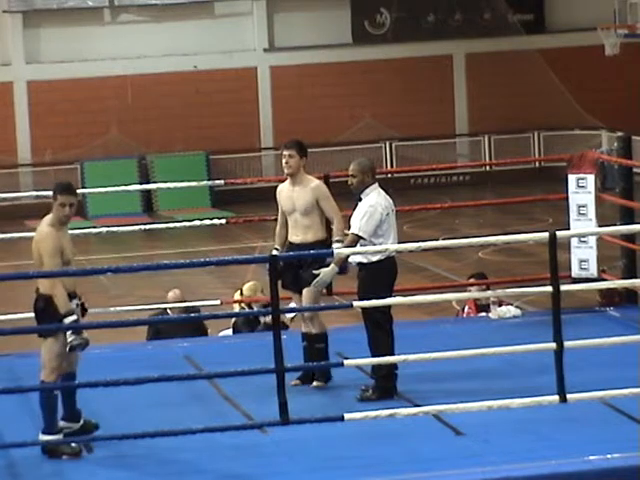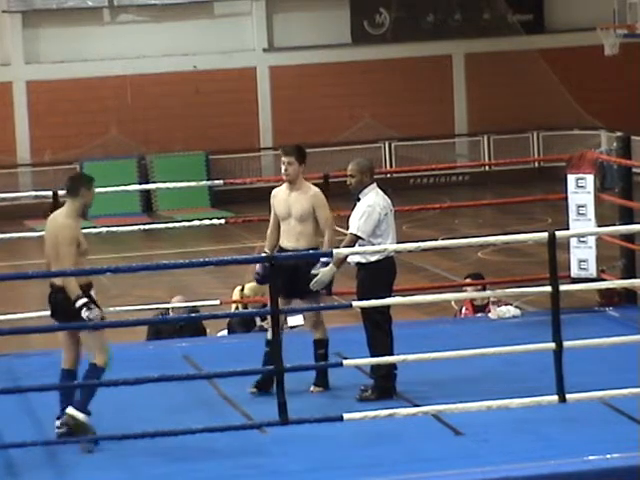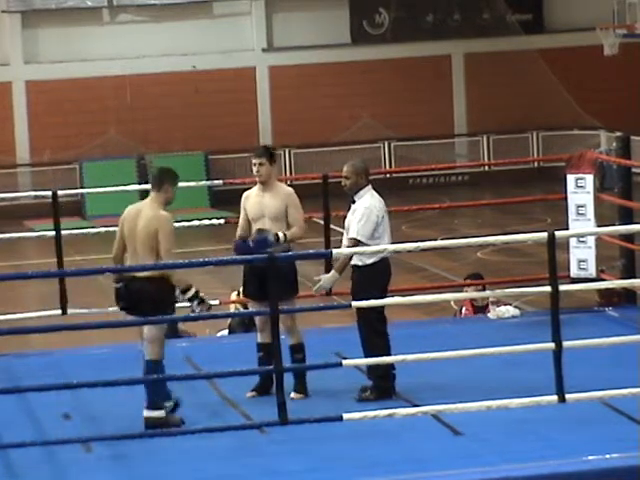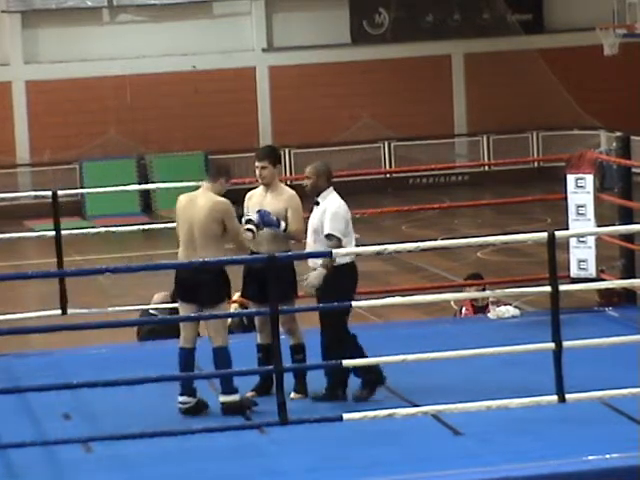
dt=1s
person 1, frame 1
left shoulder: (59, 227)
right shoulder: (48, 235)
right elbow: (55, 283)
left wrist: (77, 300)
right wrist: (71, 321)
left hip: (65, 301)
right hip: (51, 306)
left knee: (70, 364)
right knee: (51, 371)
left ankle: (71, 421)
right ankle: (50, 437)
person 1, frame 2
left shoulder: (55, 218)
right shoulder: (70, 226)
right elbow: (67, 274)
right wrist: (83, 303)
left hip: (60, 295)
right hip: (73, 296)
left knee: (69, 361)
right knee: (101, 356)
left ankle: (66, 421)
right ankle: (76, 414)
person 1, frame 3
left shoulder: (129, 211)
right shoulder: (162, 218)
left elbow: (116, 257)
right elbow: (168, 266)
left wrist: (120, 285)
right wrist: (192, 294)
left hip: (132, 284)
right hip: (154, 287)
left knee: (154, 346)
right knee: (153, 351)
left ankle: (163, 399)
right ankle: (153, 413)
person 1, frame 4
left shoulder: (182, 200)
right shoulder: (222, 205)
right elbow: (243, 245)
left hip: (185, 272)
right hip: (211, 274)
left knee: (187, 339)
right knee: (219, 339)
left ankle: (186, 398)
right ankle: (229, 397)
person 2, frame 1
left shoulder: (316, 187)
right shoulder: (281, 190)
left elbow: (337, 220)
left wrist: (336, 249)
right wrist: (276, 252)
left hip: (315, 251)
right hip: (293, 252)
left knee: (311, 313)
right knee: (303, 316)
left ankle: (323, 371)
right ankle: (309, 370)
person 2, frame 2
left shoulder: (314, 195)
right shoulder: (275, 195)
left elbow: (328, 231)
right wrist: (265, 257)
left hip: (306, 259)
right hip: (282, 258)
left knee: (314, 320)
left ankle: (321, 377)
right ankle: (266, 378)
person 2, frame 3
left shoulder: (287, 194)
right shoulder: (247, 196)
left elbow: (299, 229)
right elbow: (242, 229)
left wrist: (278, 236)
right wrist: (240, 241)
left hip: (280, 261)
right hip: (255, 261)
left knee: (288, 323)
right knee: (262, 324)
left ankle: (300, 382)
right ankle: (265, 381)
person 2, frame 4
left shoulder: (289, 197)
right shoulder: (251, 196)
left elbow: (299, 234)
right elbow: (245, 232)
left wrist: (277, 224)
right wrist: (243, 227)
left hip: (280, 264)
right hip: (255, 263)
left knee: (288, 324)
right knee: (261, 325)
left ankle: (300, 381)
right ankle: (265, 380)
person 3, frame 1
left shoulder: (372, 204)
right shoulder: (379, 199)
left elbow: (354, 240)
left wrist: (333, 268)
left hip: (375, 269)
right hip: (379, 266)
left knee: (377, 327)
right knee: (380, 325)
left ankle: (384, 385)
right ankle: (384, 379)
person 3, frame 2
left shoulder: (370, 204)
right shoulder: (377, 198)
left elbow: (351, 240)
left wrist: (331, 269)
left hip: (374, 269)
right hip: (377, 266)
left knee: (376, 327)
right knee: (379, 325)
left ankle: (383, 385)
right ankle: (383, 379)
person 3, frame 3
left shoulder: (367, 205)
right shoulder: (367, 201)
left elbow: (354, 245)
left wrist: (334, 274)
left hip: (370, 270)
right hip: (369, 269)
left knee: (371, 328)
right knee: (374, 327)
left ankle: (382, 386)
right ankle: (382, 379)
person 3, frame 4
left shoulder: (334, 207)
right shoulder: (322, 205)
left elbow: (334, 245)
left wrist: (320, 271)
right wrist: (317, 272)
left hip: (338, 274)
right hip: (329, 273)
left knee: (336, 331)
right knee: (330, 331)
left ankle: (370, 375)
right ankle: (336, 387)
